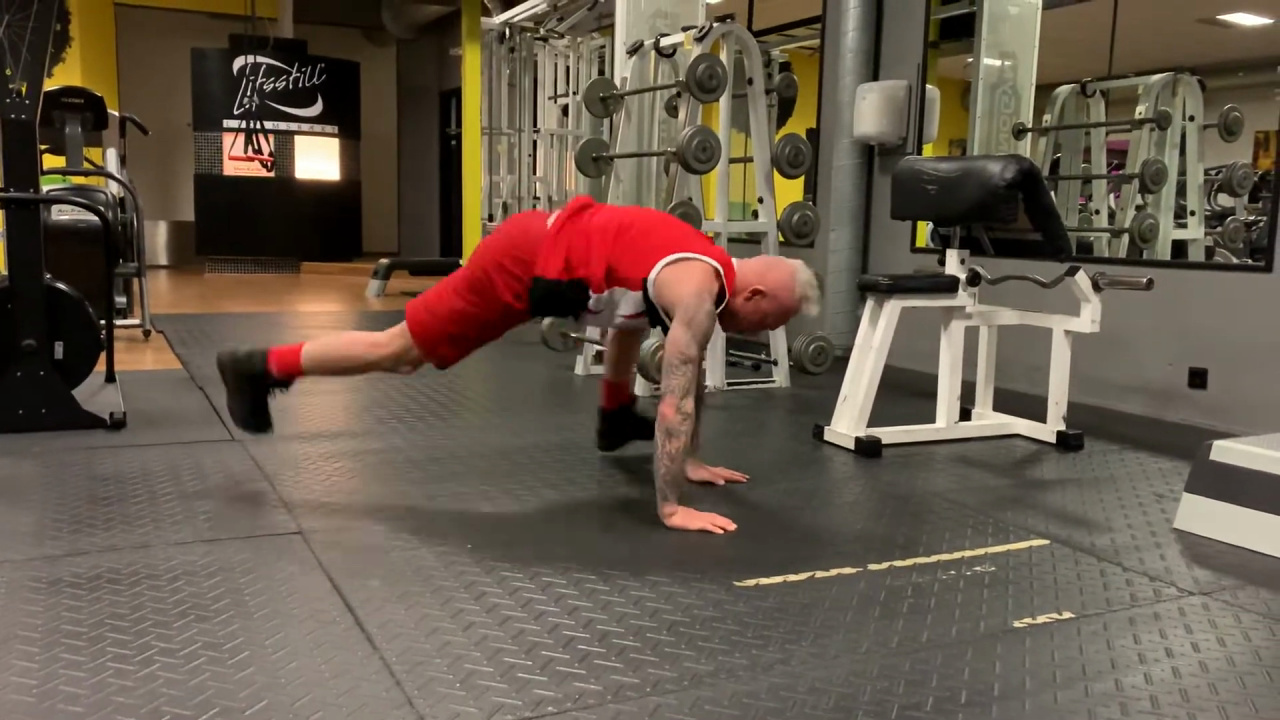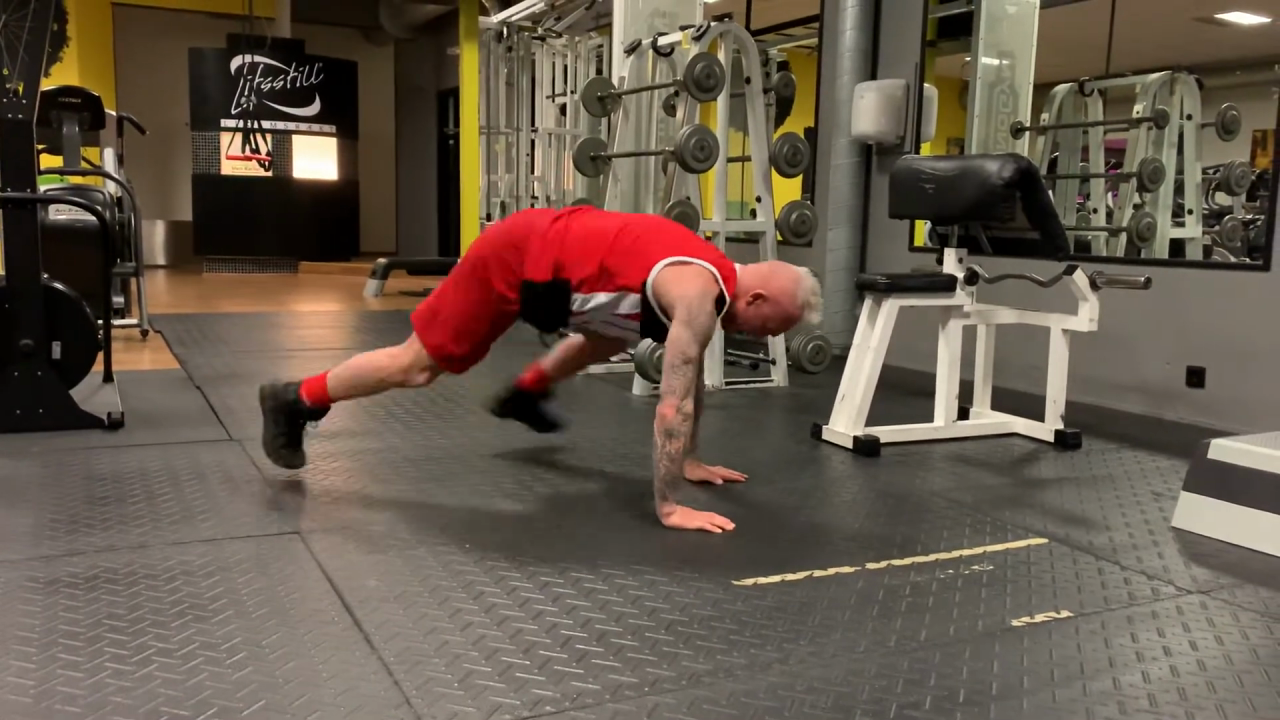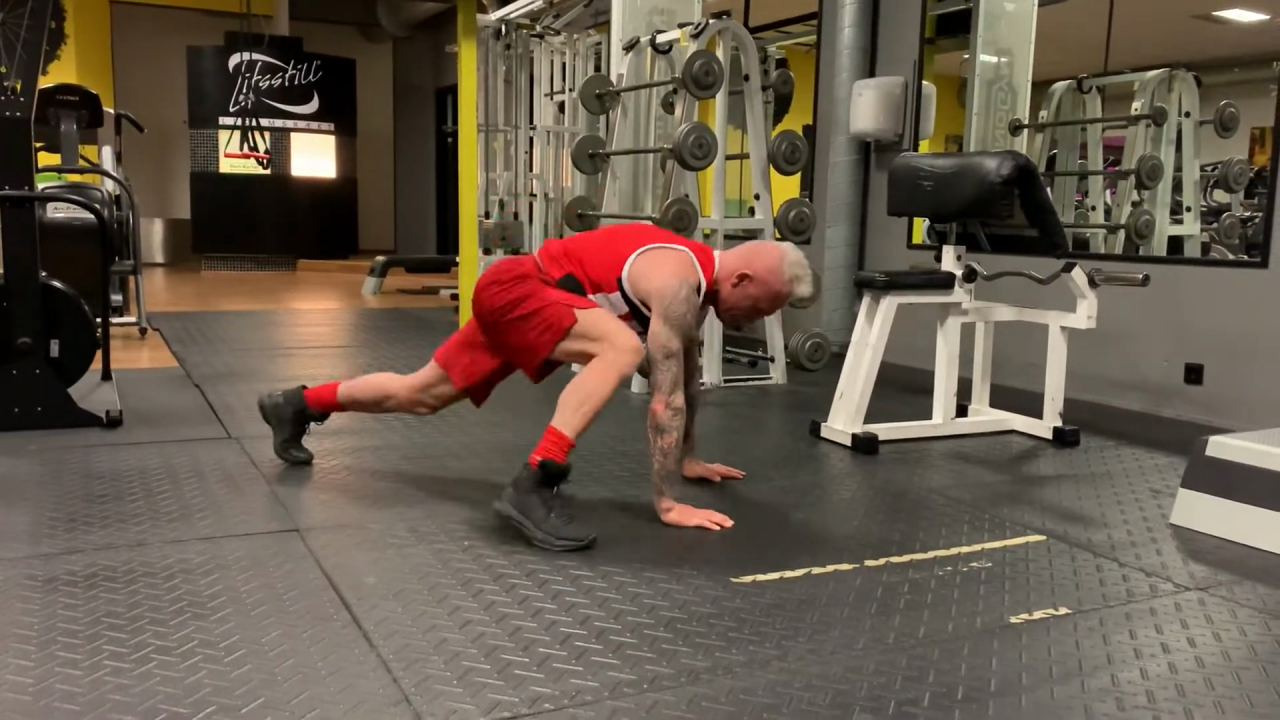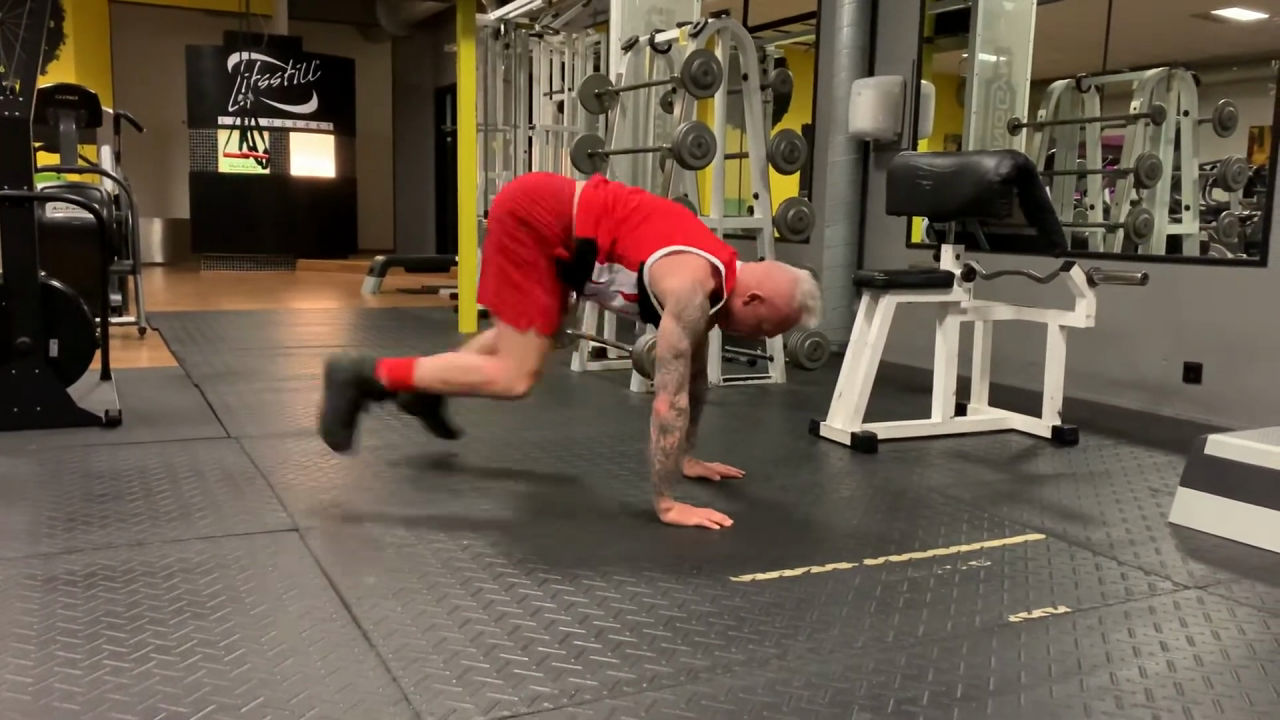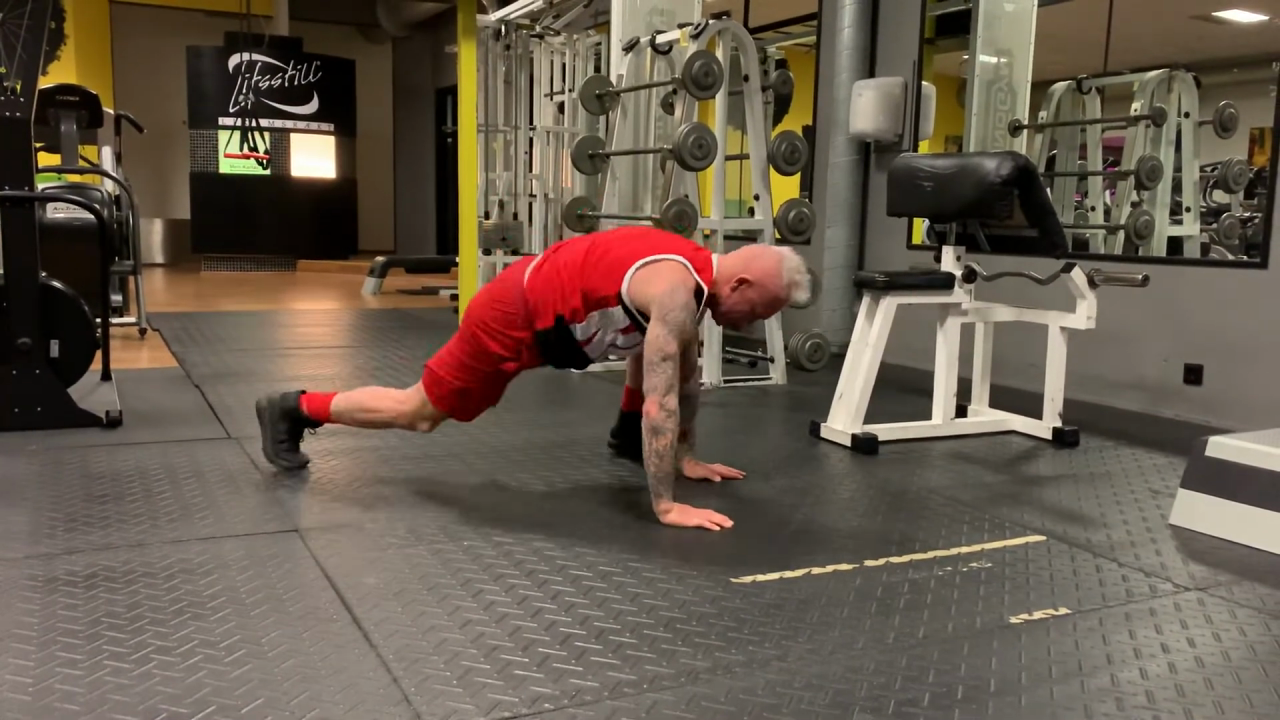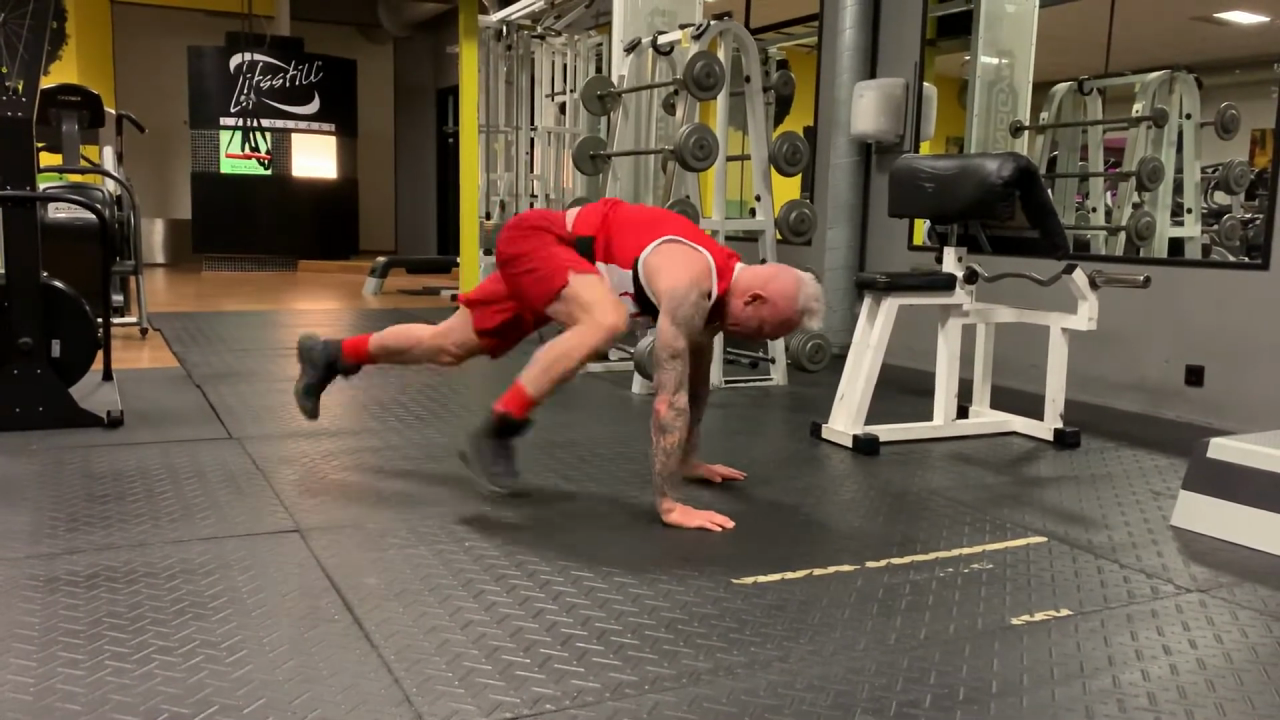
dt=0.4s
person 1, frame 1
left shoulder: (705, 265)
right shoulder: (698, 289)
left elbow: (689, 372)
right elbow: (677, 400)
left wrist: (690, 460)
right wrist: (672, 507)
left hip: (546, 234)
right hip: (521, 266)
left knee: (641, 315)
right knee: (398, 351)
left ankle: (614, 420)
right ankle: (261, 368)
person 1, frame 2
left shoulder: (708, 279)
right shoulder: (700, 292)
left elbow: (691, 375)
right elbow: (676, 401)
left wrist: (686, 462)
right wrist: (668, 506)
left hip: (539, 239)
right hip: (510, 264)
left knee: (613, 338)
right knee: (422, 366)
left ankle: (522, 392)
right ankle: (292, 401)
person 1, frame 3
left shoulder: (696, 276)
right shoulder: (677, 282)
left elbow: (686, 376)
right elbow: (666, 396)
left wrist: (687, 458)
right wrist: (668, 501)
left hip: (527, 295)
right hip: (512, 289)
left knee: (421, 393)
right knee: (623, 348)
left ankle: (295, 405)
right ankle: (535, 485)
person 1, frame 4
left shoulder: (714, 279)
right shoulder: (698, 285)
left elbow: (693, 370)
right elbow: (671, 395)
left wrist: (686, 457)
right wrist: (669, 501)
left hip: (554, 206)
right hip: (536, 215)
left knee: (531, 331)
right knee: (516, 376)
left ankle: (422, 386)
right ankle: (363, 377)
person 1, frame 5
left shoulder: (694, 273)
right shoulder: (674, 288)
left elbow: (684, 372)
right elbow: (659, 398)
left wrist: (686, 457)
right wrist: (666, 505)
left hip: (540, 294)
right hip: (512, 319)
left knee: (652, 336)
right knee: (420, 412)
left ankle: (626, 436)
right ankle: (291, 410)
person 1, frame 6
left shoulder: (716, 283)
right shoulder: (689, 285)
left elbow: (696, 377)
right elbow: (671, 395)
left wrist: (692, 461)
right wrist: (669, 501)
left hip: (563, 251)
right hip: (534, 237)
left knee: (451, 343)
right knee: (606, 319)
left ankle: (332, 354)
right ankle: (495, 433)
